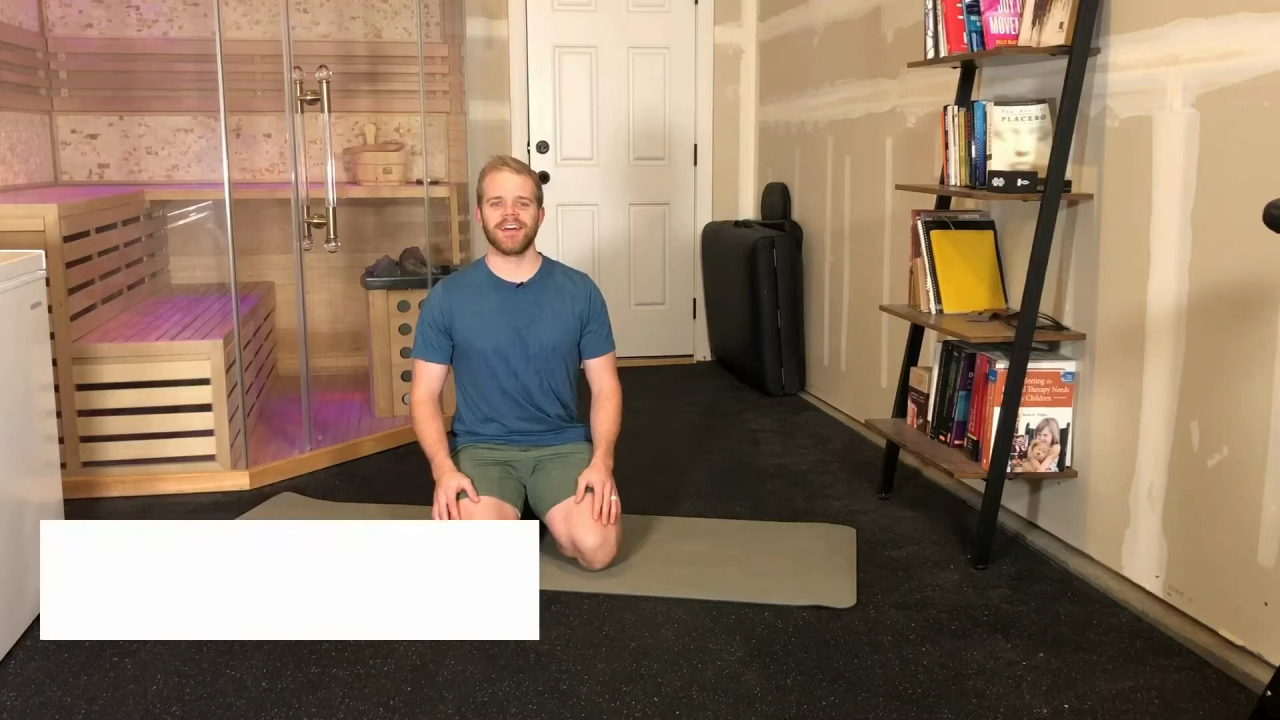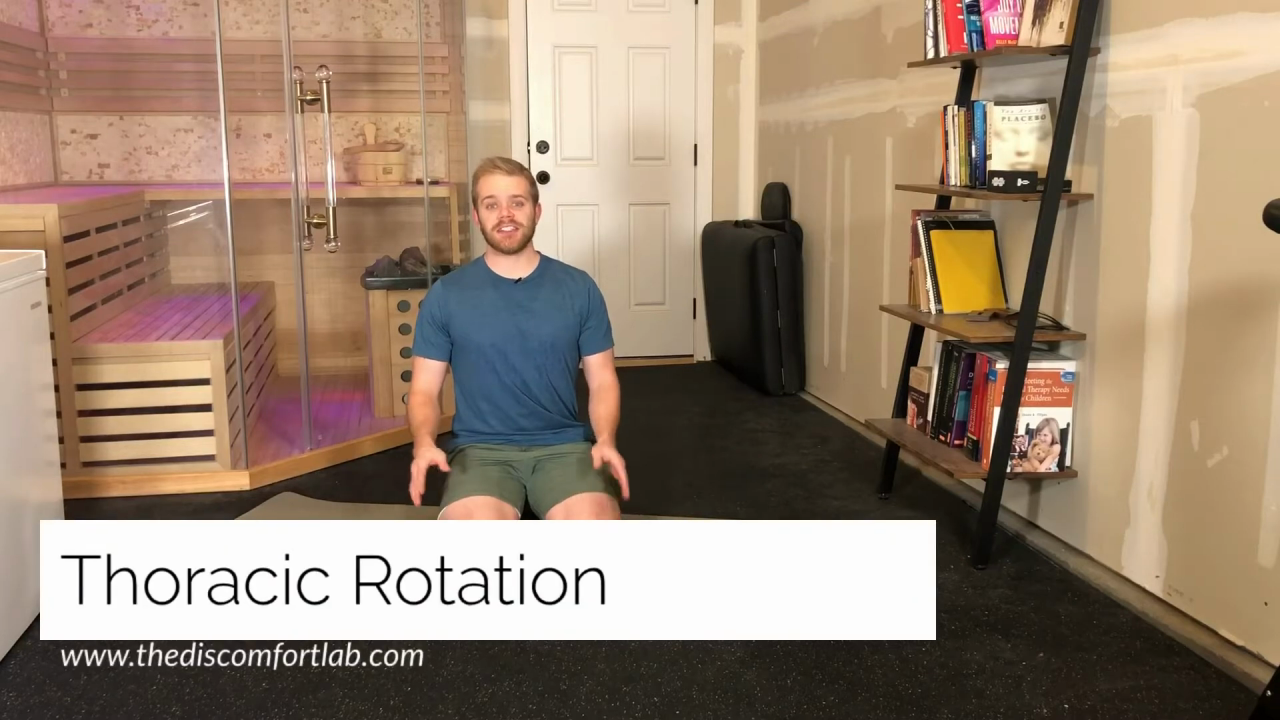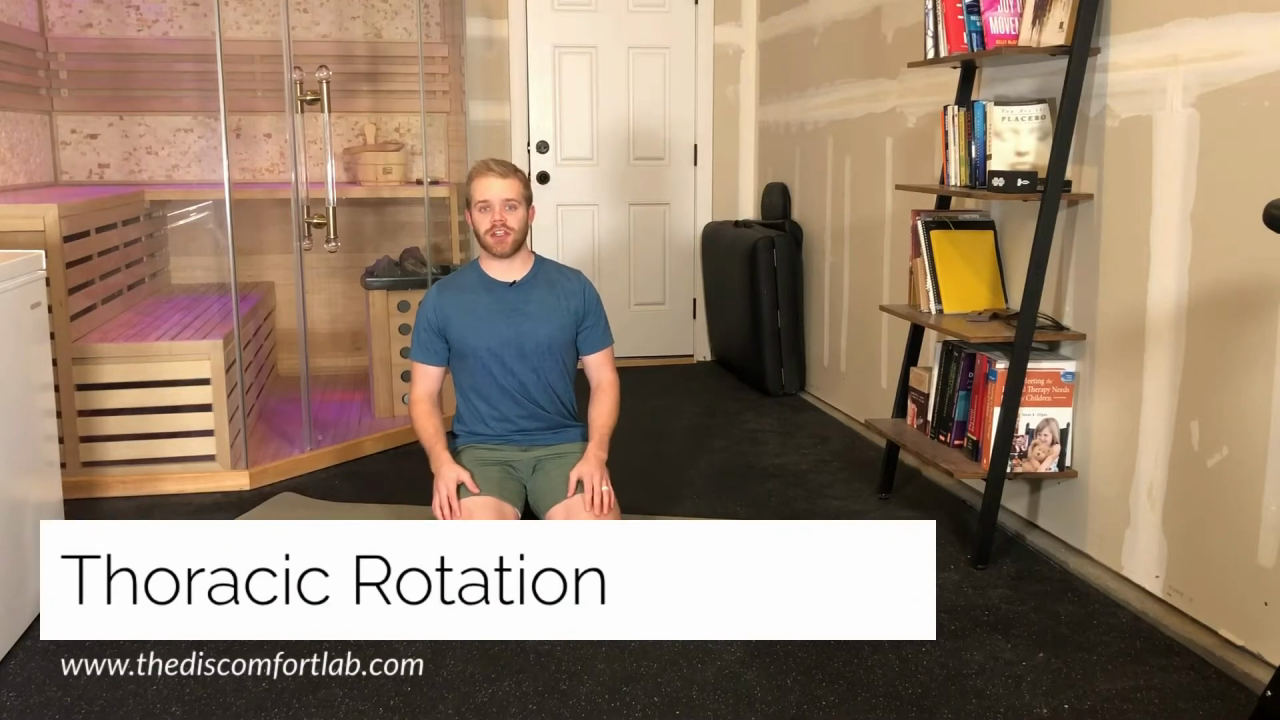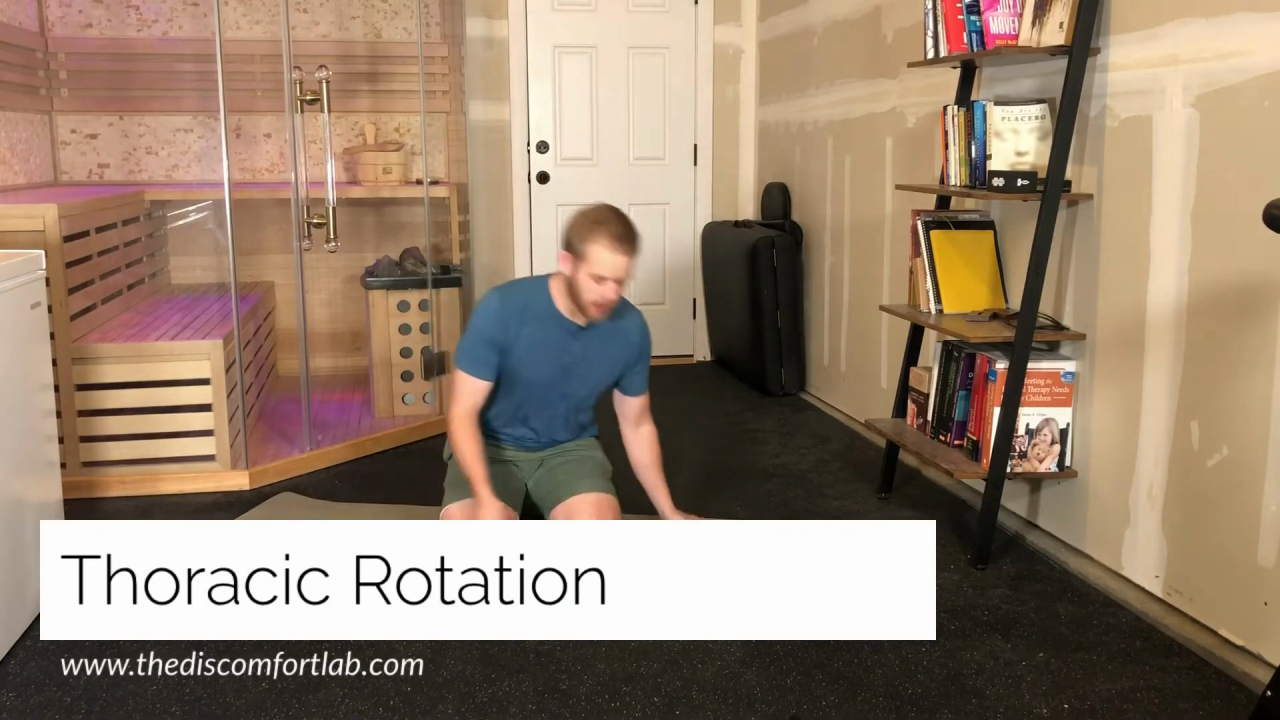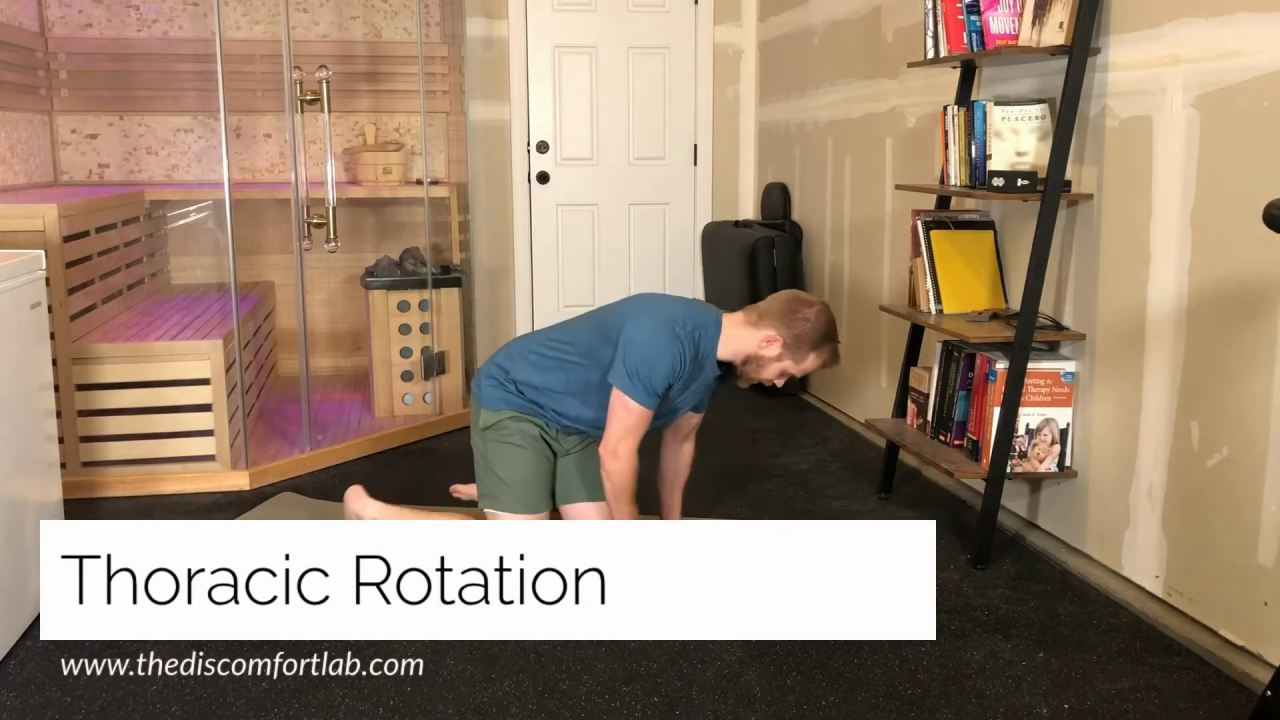
dt=1s
person 1, frame 1
left shoulder: (580, 292)
right shoulder: (447, 297)
left elbow: (605, 387)
right elbow: (424, 395)
left wrist: (602, 460)
right wrist: (443, 469)
left hip: (563, 444)
right hip: (482, 447)
left knee: (595, 548)
left ankle: (542, 509)
right ankle: (513, 514)
person 1, frame 2
left shoulder: (579, 288)
right shoulder: (446, 295)
left elbow: (603, 380)
right elbow: (424, 389)
left wrist: (605, 439)
right wrist: (424, 442)
left hip: (562, 444)
right hip: (481, 448)
person 1, frame 3
left shoulder: (574, 288)
right shoulder: (442, 299)
left elbow: (604, 380)
right elbow: (424, 395)
left wrist: (595, 453)
right wrist: (441, 460)
left hip: (562, 445)
right hip: (481, 448)
person 1, frame 4
left shoulder: (631, 329)
right shoulder: (501, 309)
left elbow: (637, 425)
right elbow: (463, 413)
left wrist: (668, 512)
right wrist: (485, 499)
left hip: (569, 447)
right hip: (491, 446)
person 1, frame 5
left shoulder: (714, 353)
right shoulder: (664, 337)
left elbow: (680, 439)
right elbow: (616, 453)
left hip: (575, 421)
right hip: (512, 403)
left ankle: (503, 491)
right ankle: (371, 510)
